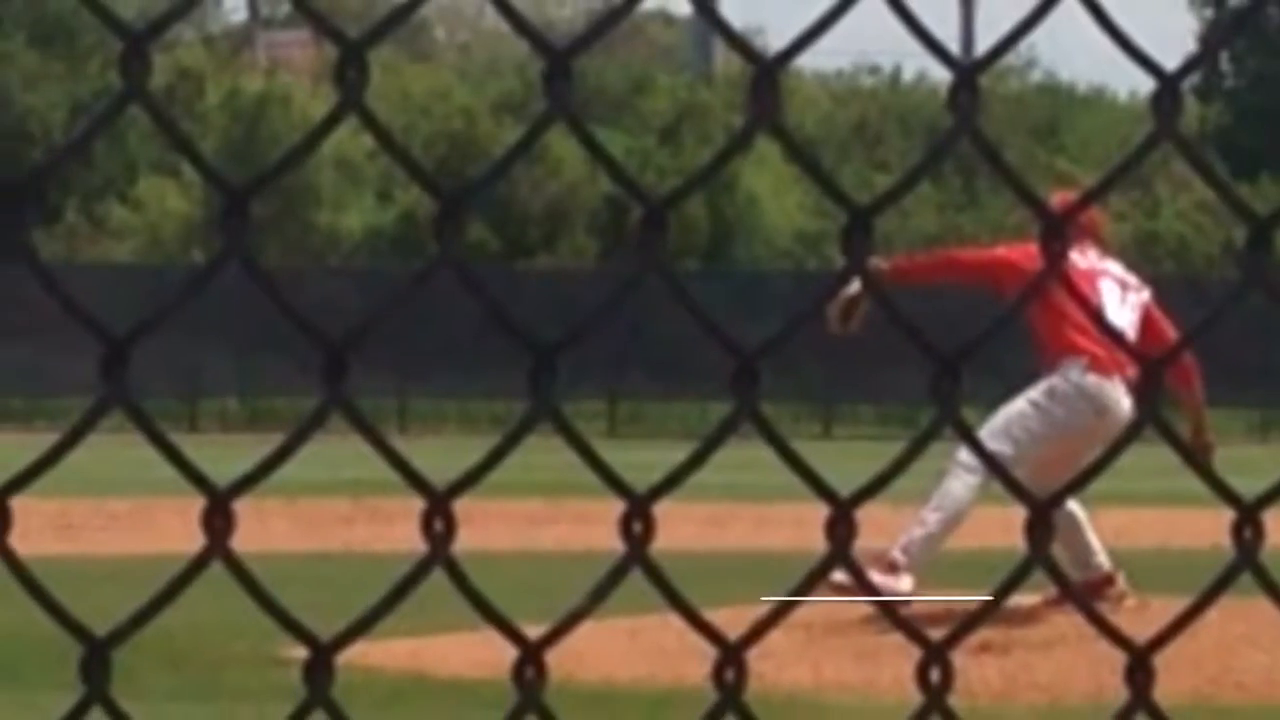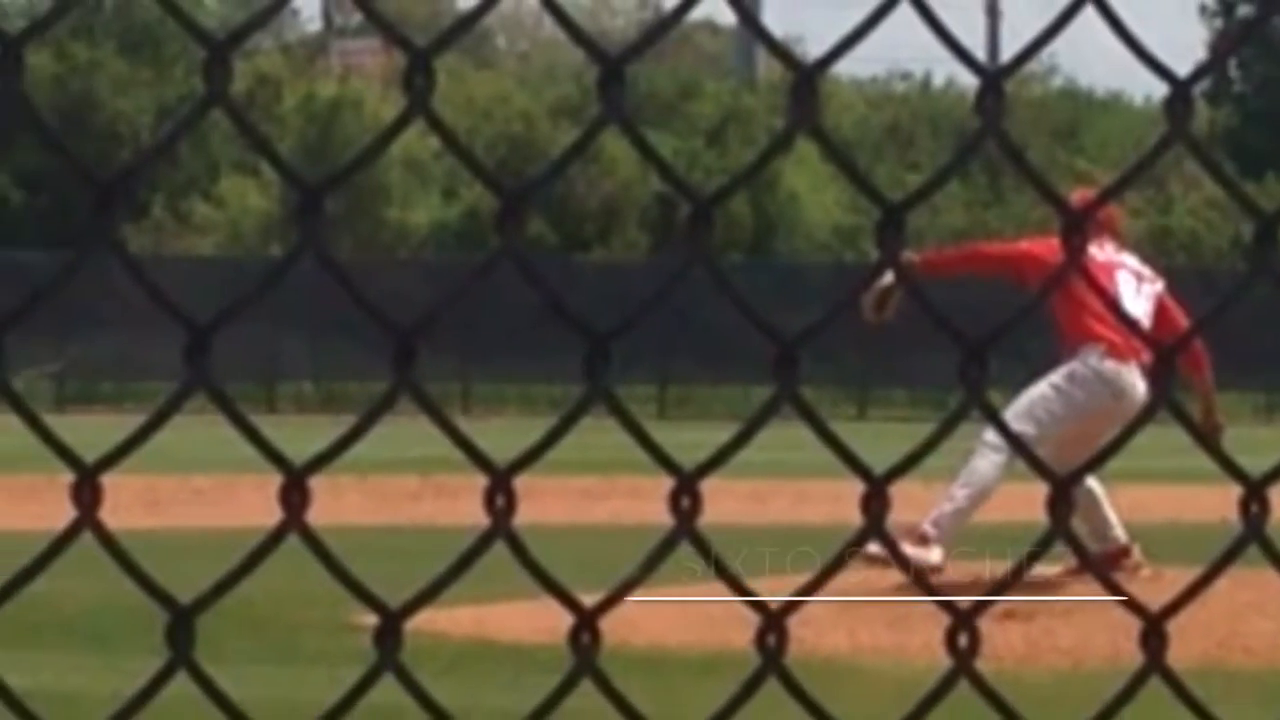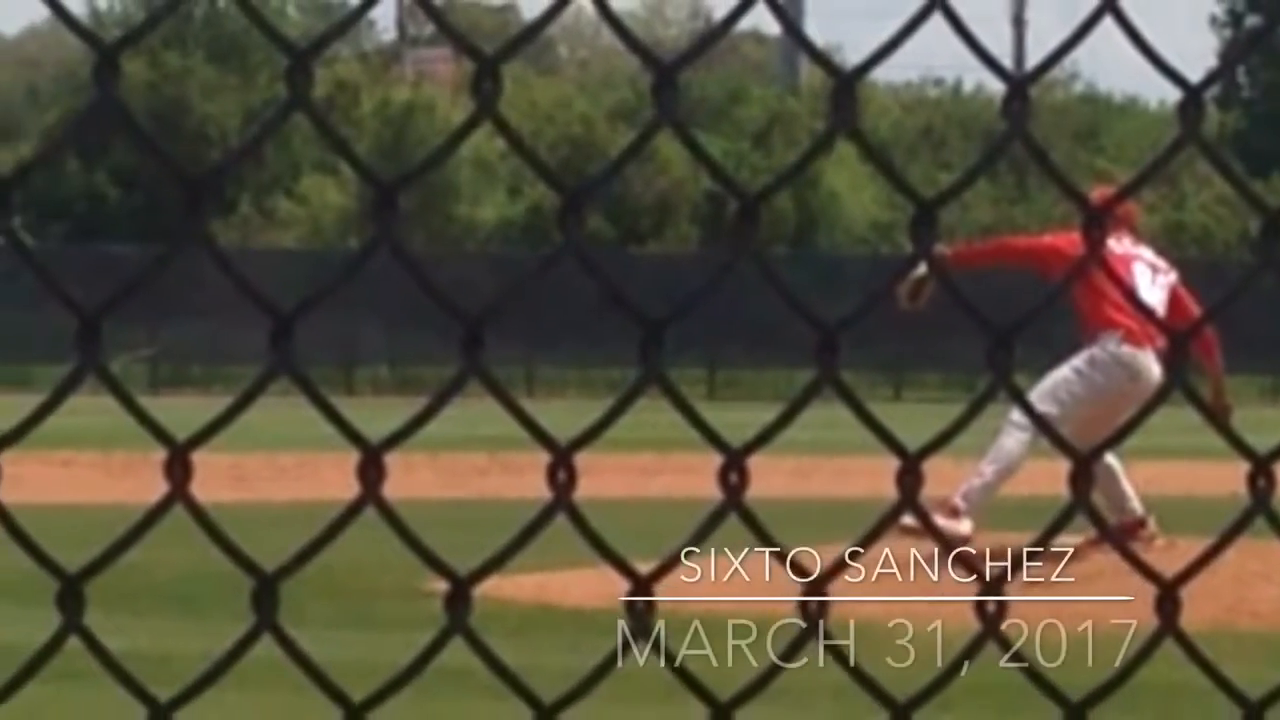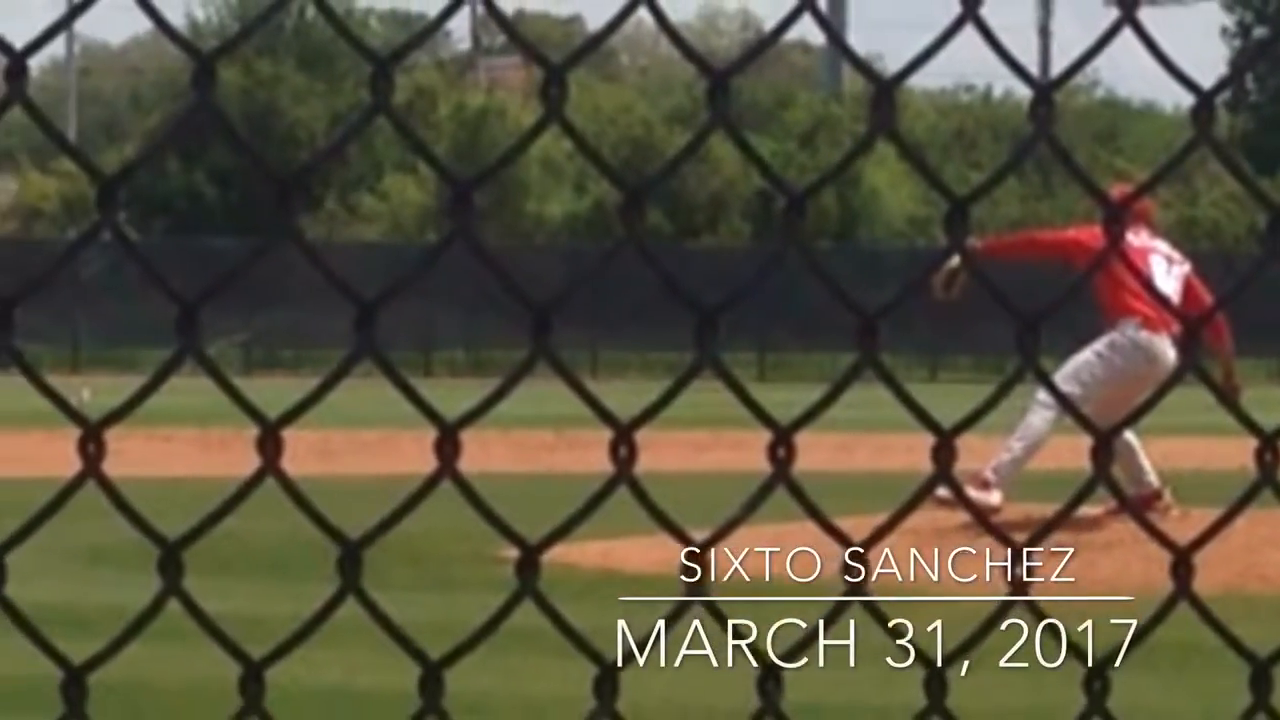
dt=0.7s
person 1, frame 1
left shoulder: (1048, 260)
right shoulder: (1131, 283)
right elbow: (1176, 354)
right wrist: (1198, 425)
left hip: (1078, 384)
right hip: (1118, 403)
left knee: (974, 459)
right knee: (1042, 483)
right ankle: (1098, 577)
person 1, frame 2
left shoulder: (1068, 254)
right shoulder: (1146, 275)
left elbow: (992, 255)
right elbow: (1188, 341)
left wrist: (919, 264)
right wrist: (1208, 406)
left hip: (1097, 368)
right hip: (1134, 387)
left knee: (1000, 439)
right knee: (1063, 461)
right ankle: (1115, 548)
person 1, frame 3
left shoulder: (1087, 246)
right shoulder: (1160, 267)
left elbow: (1018, 248)
right elbow: (1200, 327)
left wrist: (949, 257)
right wrist: (1217, 389)
left hip: (1115, 353)
right hip: (1149, 370)
left knee: (1026, 418)
right knee: (1083, 438)
left ankle: (958, 512)
right ankle: (1132, 521)
person 1, frame 4
left shoulder: (1107, 240)
right shoulder: (1174, 258)
left elbow: (1042, 242)
right elbow: (1211, 314)
left wrist: (980, 249)
right wrist: (1228, 371)
left hip: (1133, 338)
right hip: (1165, 354)
left knee: (1051, 397)
right knee: (1104, 417)
left ankle: (989, 484)
right ankle: (1149, 492)
